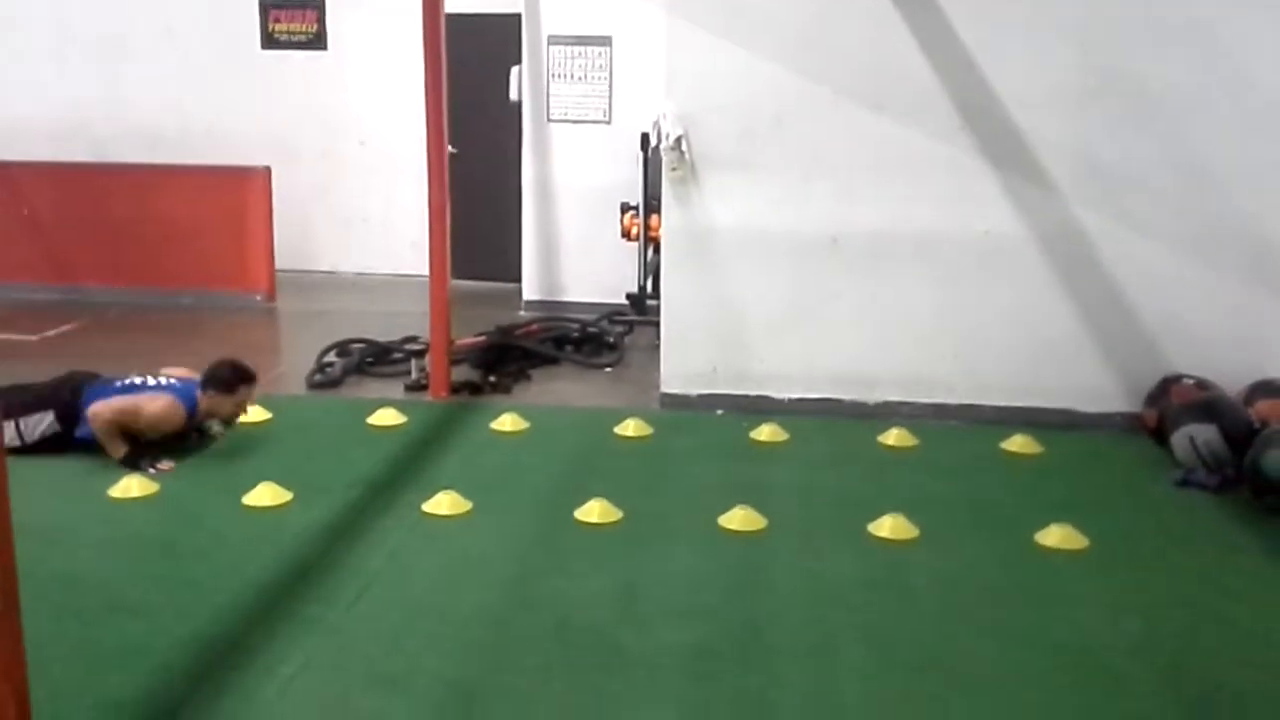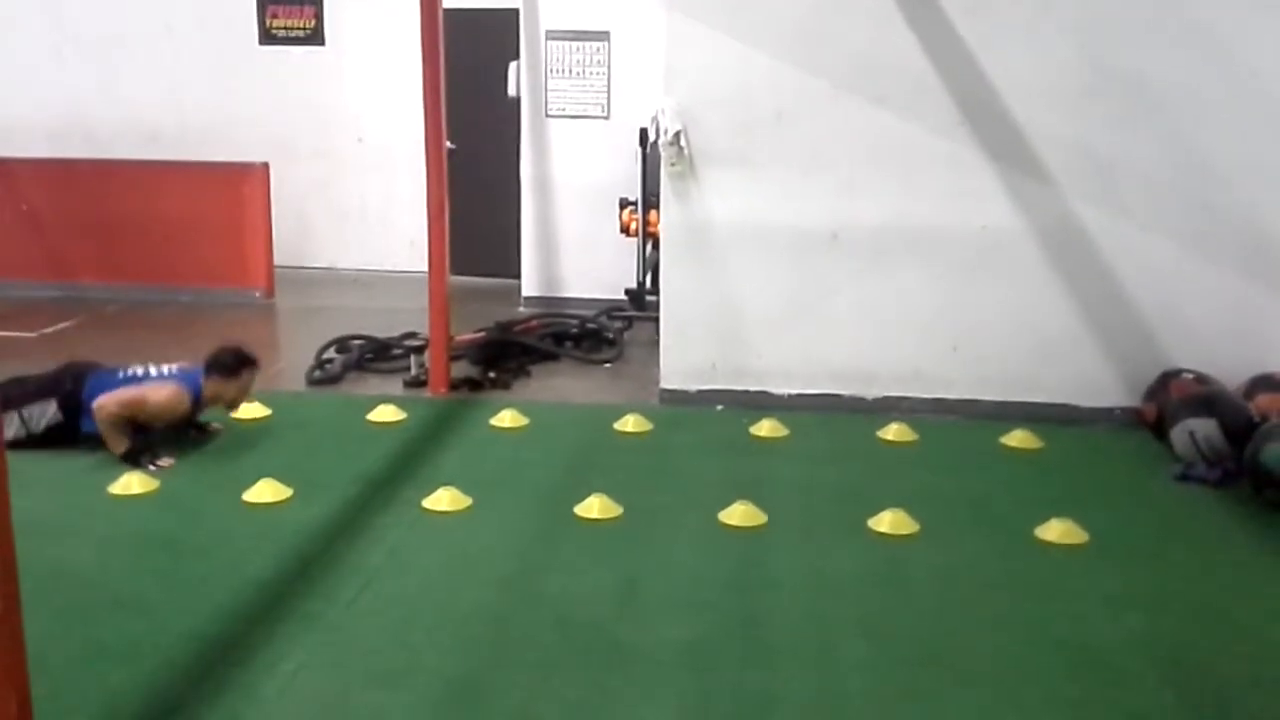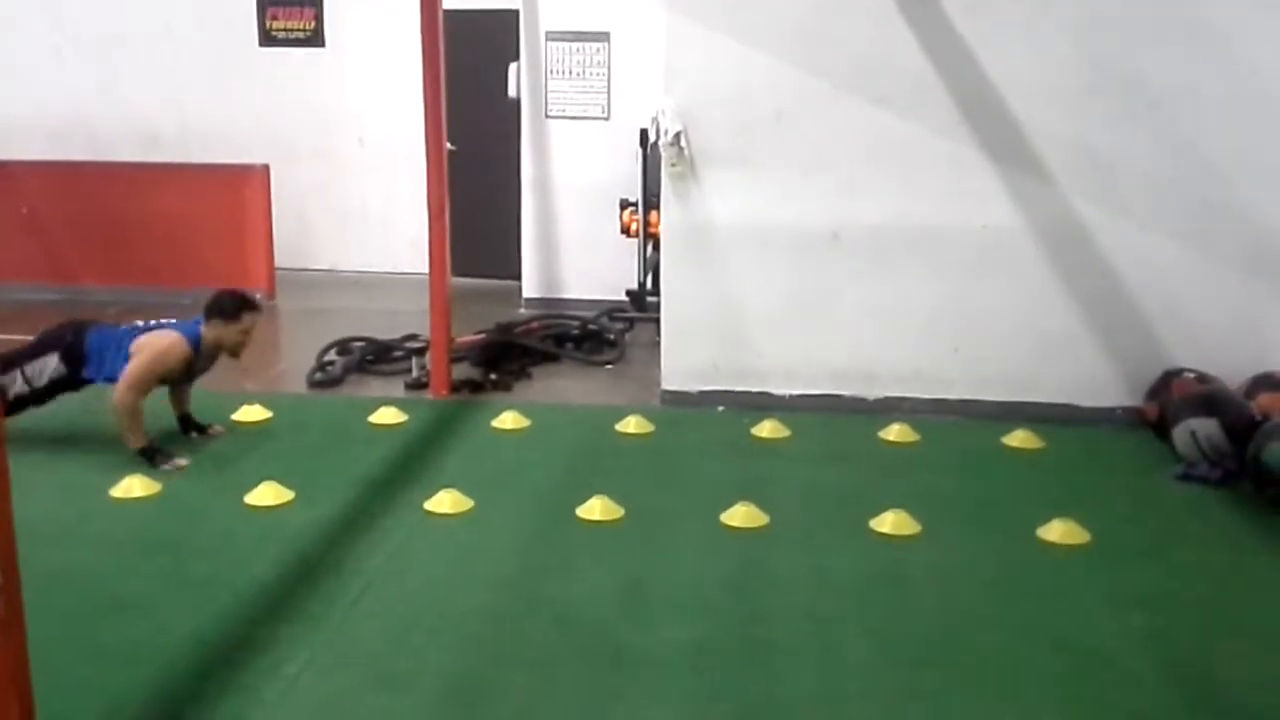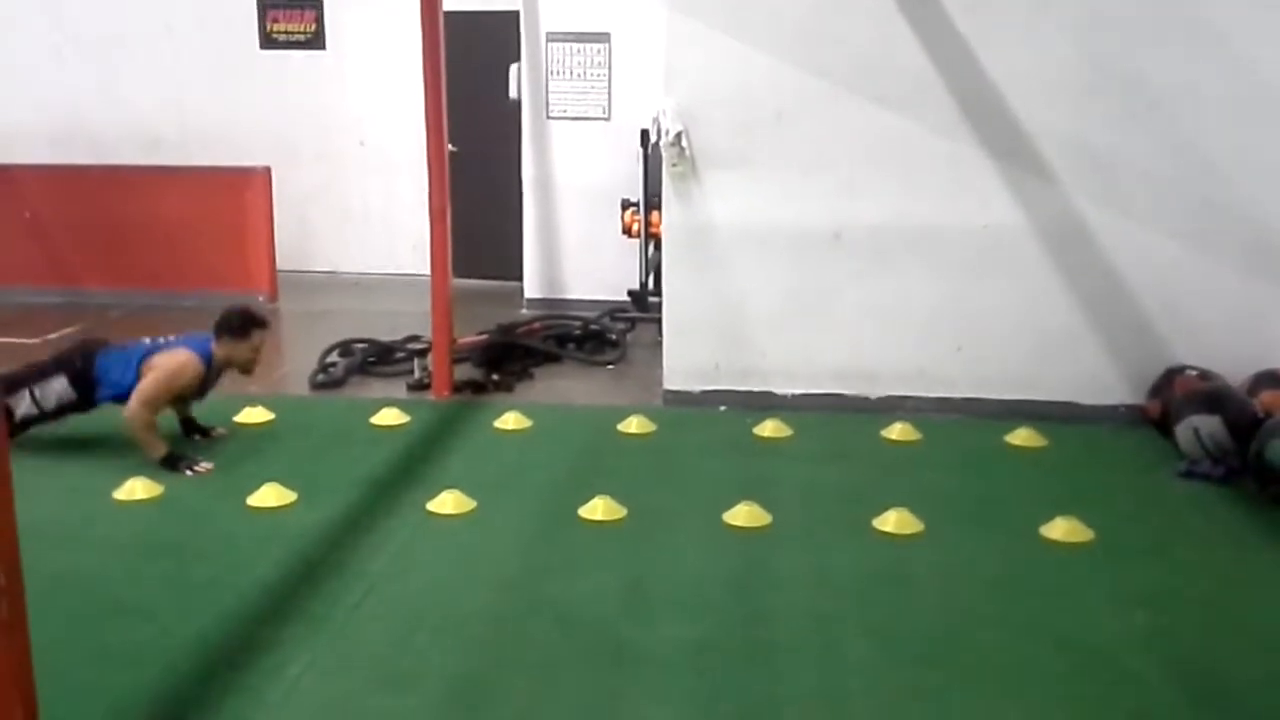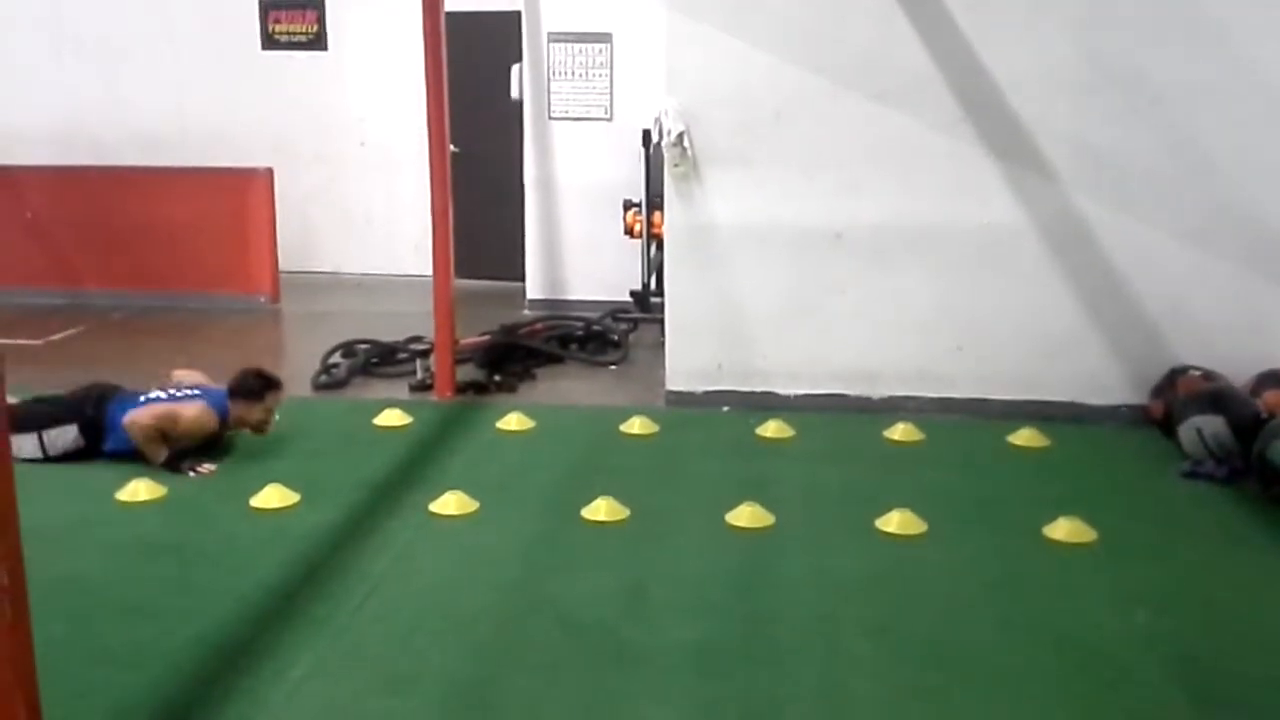
dt=0.2s
person 1, frame 1
left shoulder: (197, 386)
right shoulder: (172, 411)
left elbow: (168, 372)
right elbow: (97, 414)
left wrist: (191, 426)
right wrist: (130, 457)
left hip: (88, 389)
right hip: (69, 409)
person 1, frame 2
left shoulder: (203, 377)
right shoulder: (176, 399)
right elbow: (104, 407)
left wrist: (189, 422)
right wrist: (131, 455)
left hip: (90, 380)
right hip: (71, 398)
person 1, frame 3
left shoulder: (206, 342)
right shoulder: (175, 347)
left elbow: (180, 376)
right elbow: (124, 398)
left wrist: (186, 420)
right wrist: (145, 450)
left hip: (92, 343)
right hip: (74, 349)
person 1, frame 4
left shoulder: (215, 356)
right shoulder: (188, 365)
right elbow: (135, 412)
left wrist: (189, 423)
right wrist: (169, 459)
left hip: (101, 360)
right hip: (84, 373)
person 1, frame 5
left shoulder: (219, 394)
right shoulder: (205, 418)
left elbow: (178, 374)
right elbow: (136, 422)
right wrist: (170, 460)
left hip: (111, 401)
right hip: (93, 422)
left knee: (24, 414)
